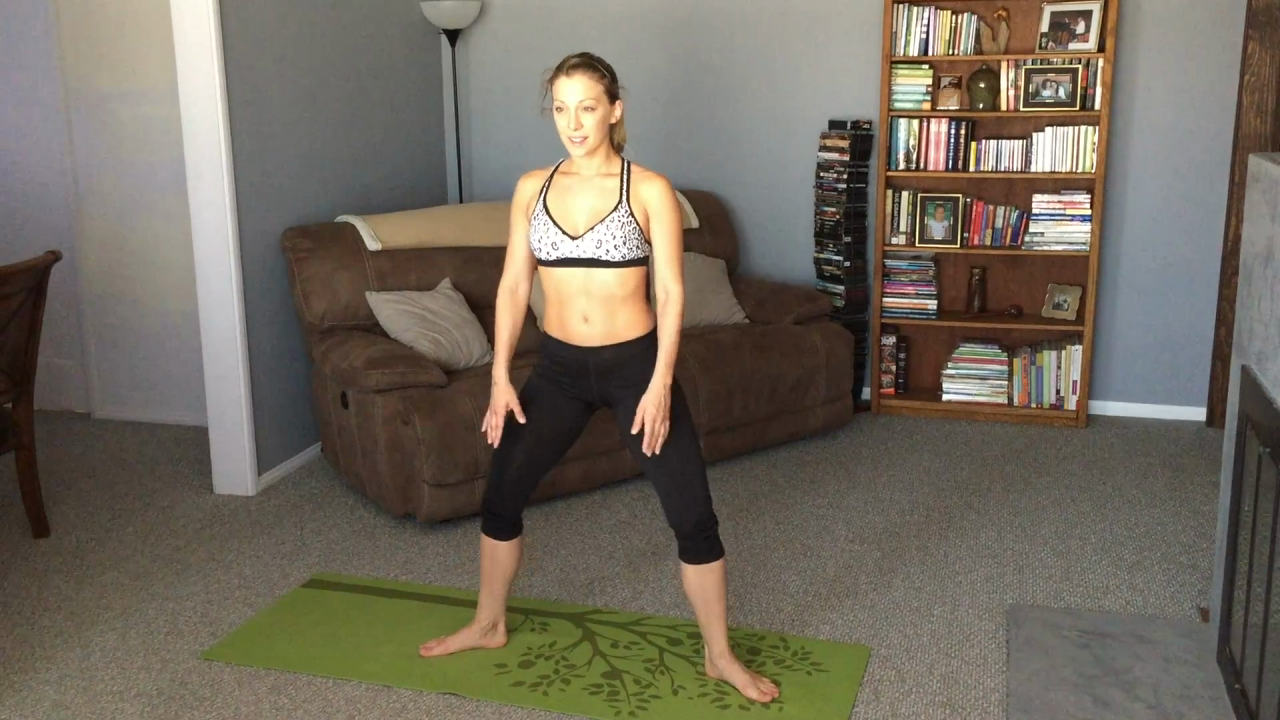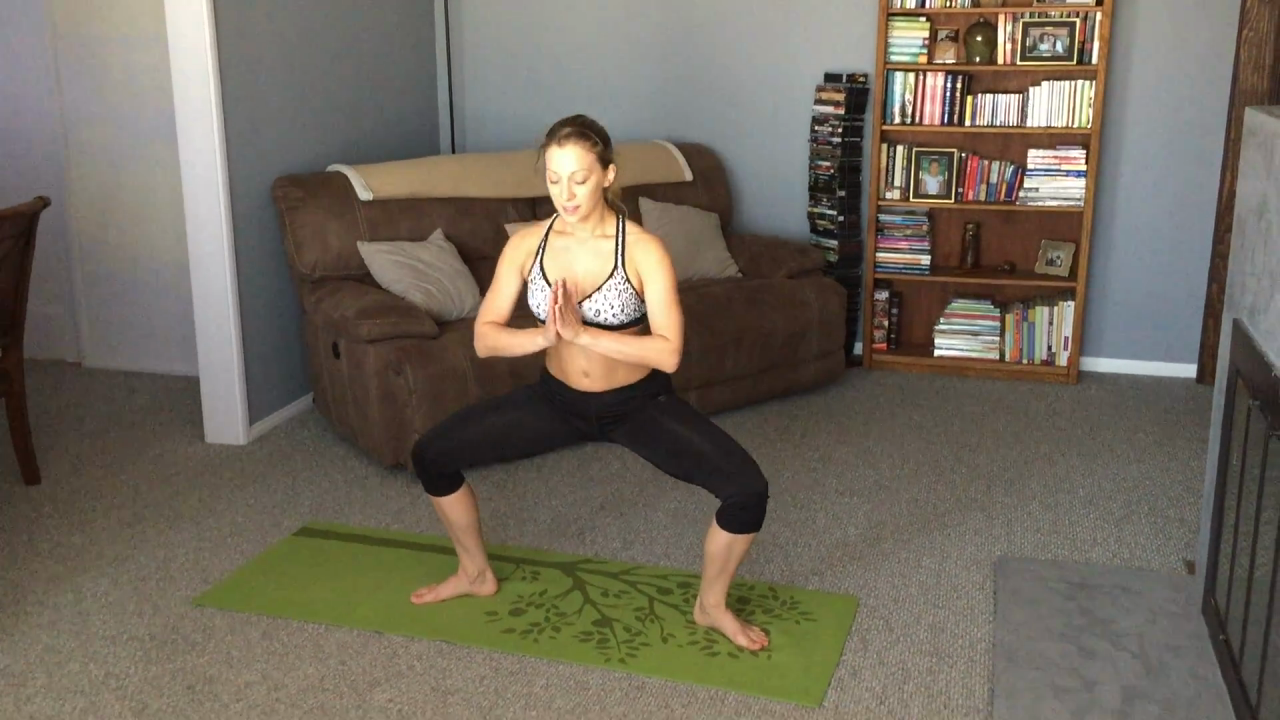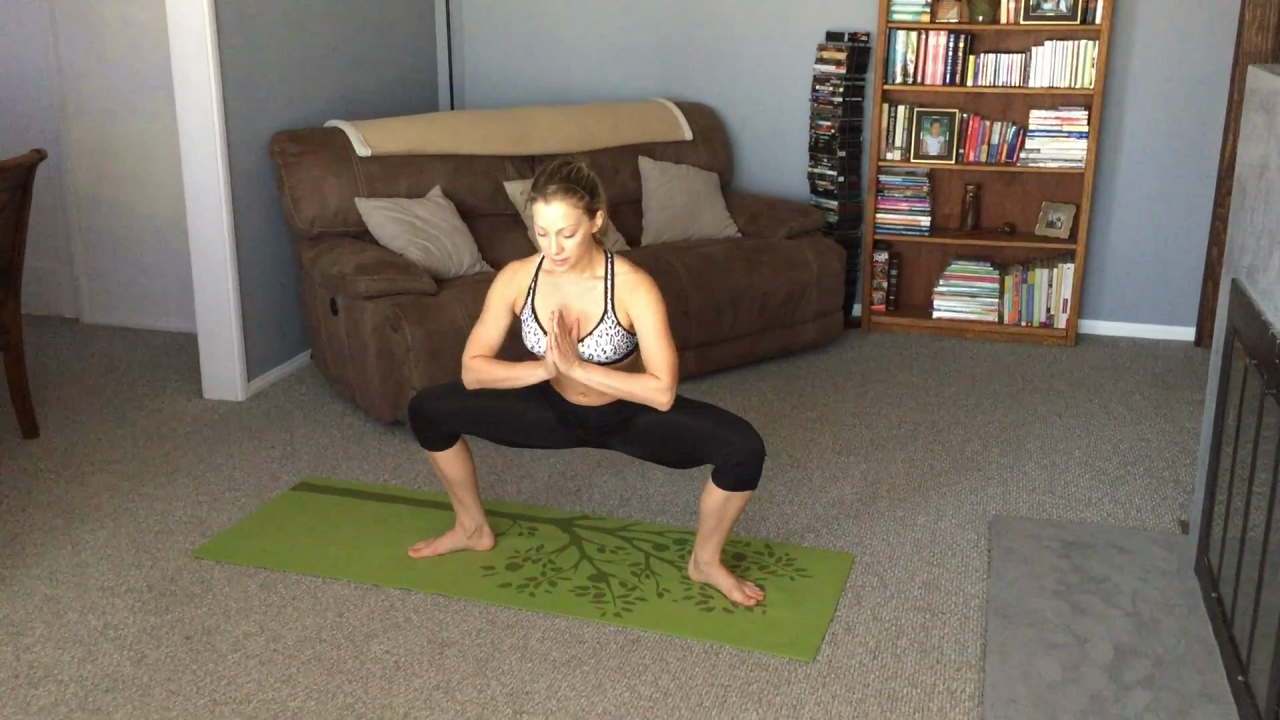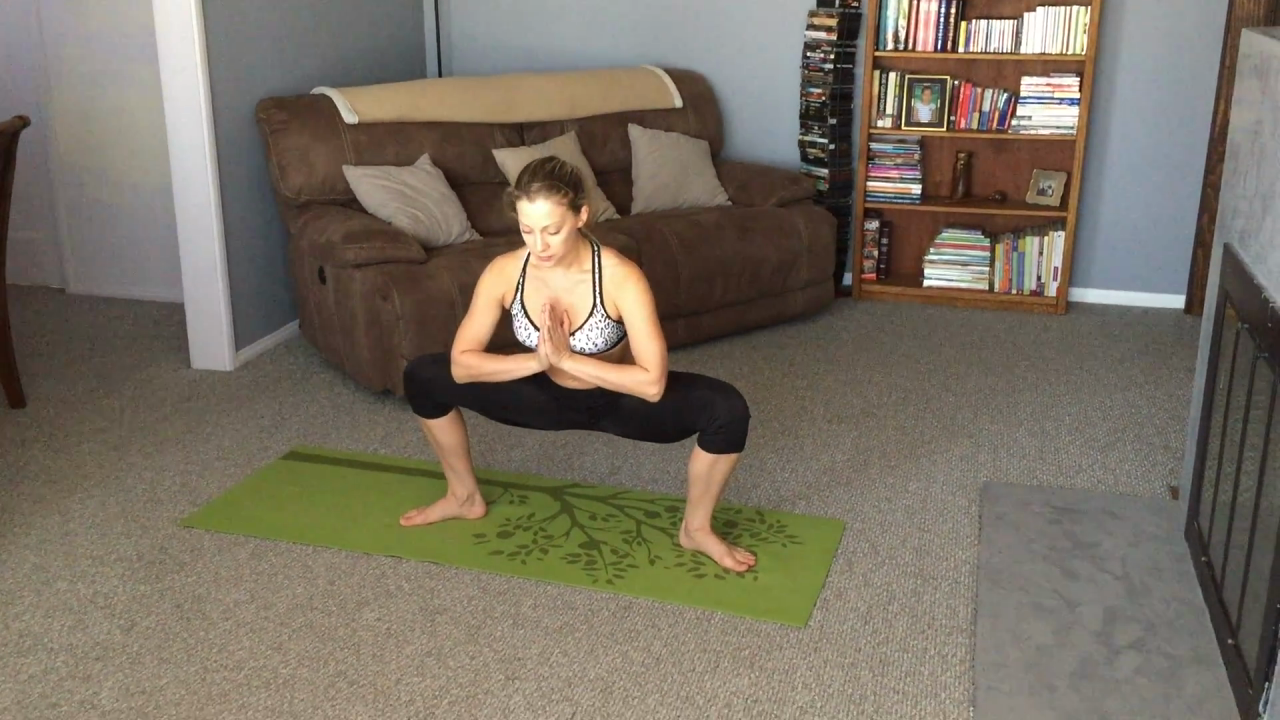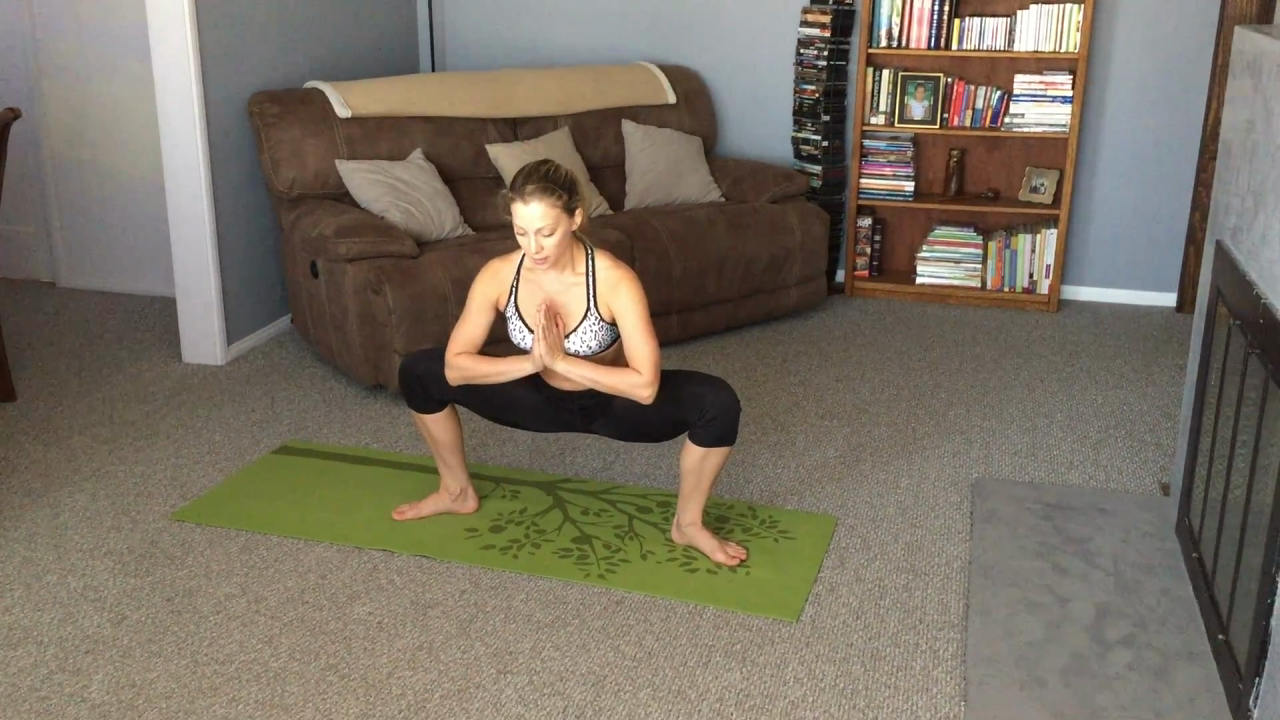
dt=1s
person 1, frame 1
left shoulder: (650, 189)
right shoulder: (531, 188)
left elbow: (672, 293)
right elbow: (512, 286)
left wrist: (660, 386)
right wrist: (500, 378)
left hip: (636, 366)
right hip: (558, 367)
left knee: (692, 517)
right knee: (501, 497)
left ankle: (720, 656)
right ankle: (488, 624)
person 1, frame 2
left shoulder: (643, 249)
right shoulder: (525, 244)
left elbow: (670, 354)
right elbow: (483, 338)
left wrist: (581, 331)
right wrist: (546, 335)
left hip: (639, 403)
right hip: (556, 398)
left knee: (748, 490)
right knee: (431, 455)
left ankle: (711, 604)
right ankle: (476, 573)
person 1, frame 3
left shoulder: (633, 286)
right shoulder: (516, 278)
left elbow: (663, 392)
right elbow: (472, 370)
left wrist: (576, 367)
right wrist: (545, 368)
left hip: (628, 415)
right hip: (555, 409)
left knee: (744, 448)
right knee: (428, 410)
left ankle: (705, 562)
right ankle: (473, 528)
person 1, frame 4
left shoulder: (620, 276)
right shoulder: (504, 271)
left elbow: (653, 383)
right elbow: (460, 364)
left wrist: (566, 359)
right wrist: (538, 360)
left hip: (617, 400)
right hip: (549, 396)
left knee: (727, 410)
right knee: (423, 377)
left ankle: (695, 528)
right ankle: (464, 496)
person 1, frame 5
left shoulder: (614, 279)
right shoulder: (498, 274)
left elbow: (645, 386)
right elbow: (455, 366)
left wrist: (561, 361)
right wrist: (532, 362)
left hip: (610, 403)
right hip: (542, 399)
left knee: (718, 403)
right knee: (420, 372)
left ankle: (687, 524)
right ankle: (457, 492)
